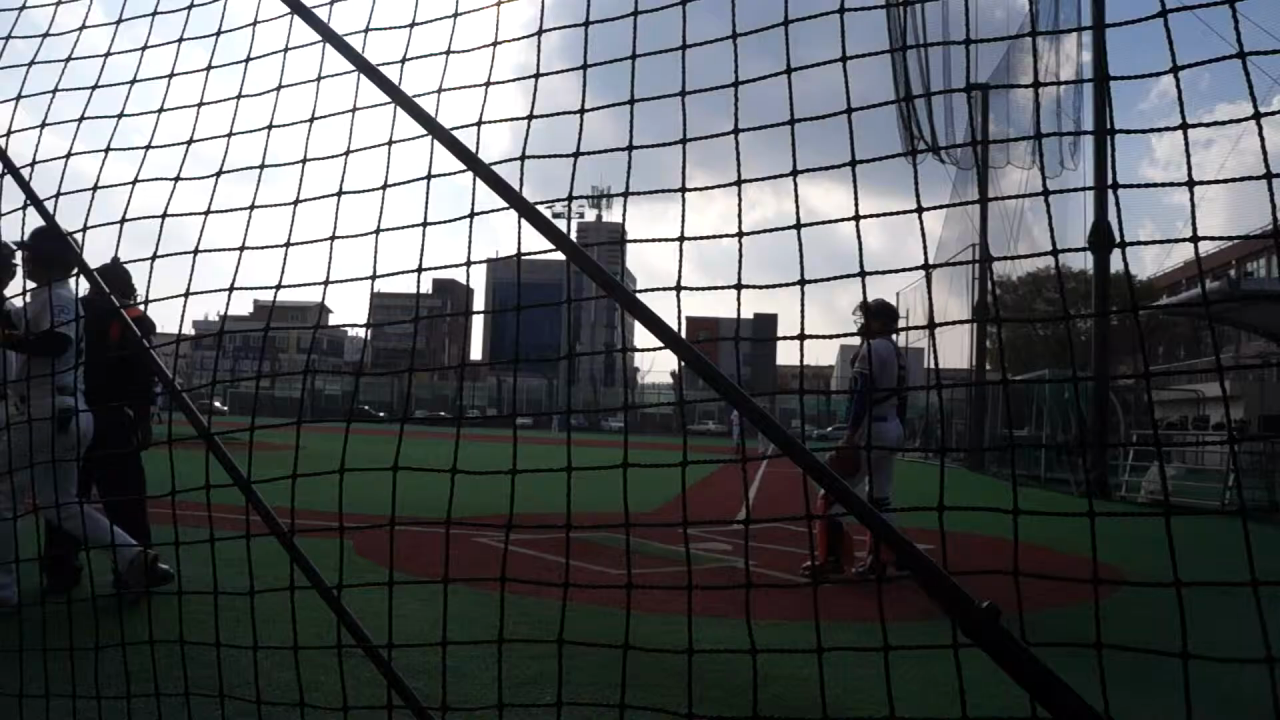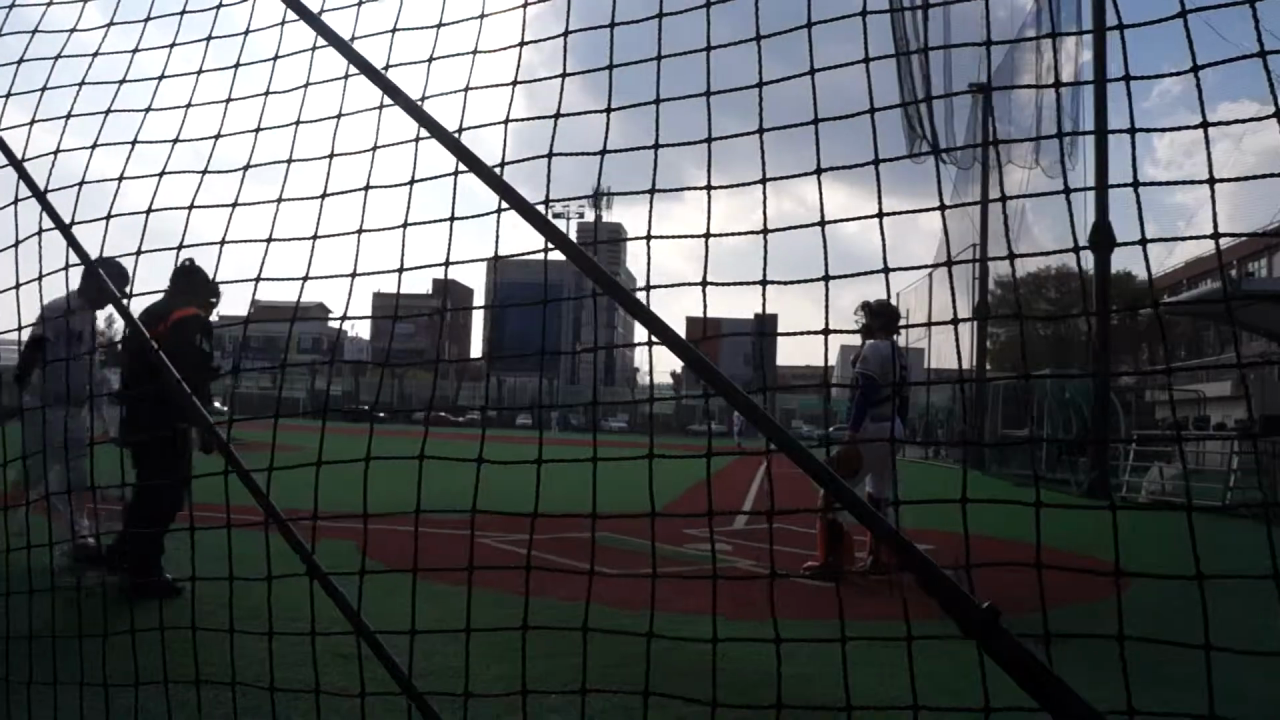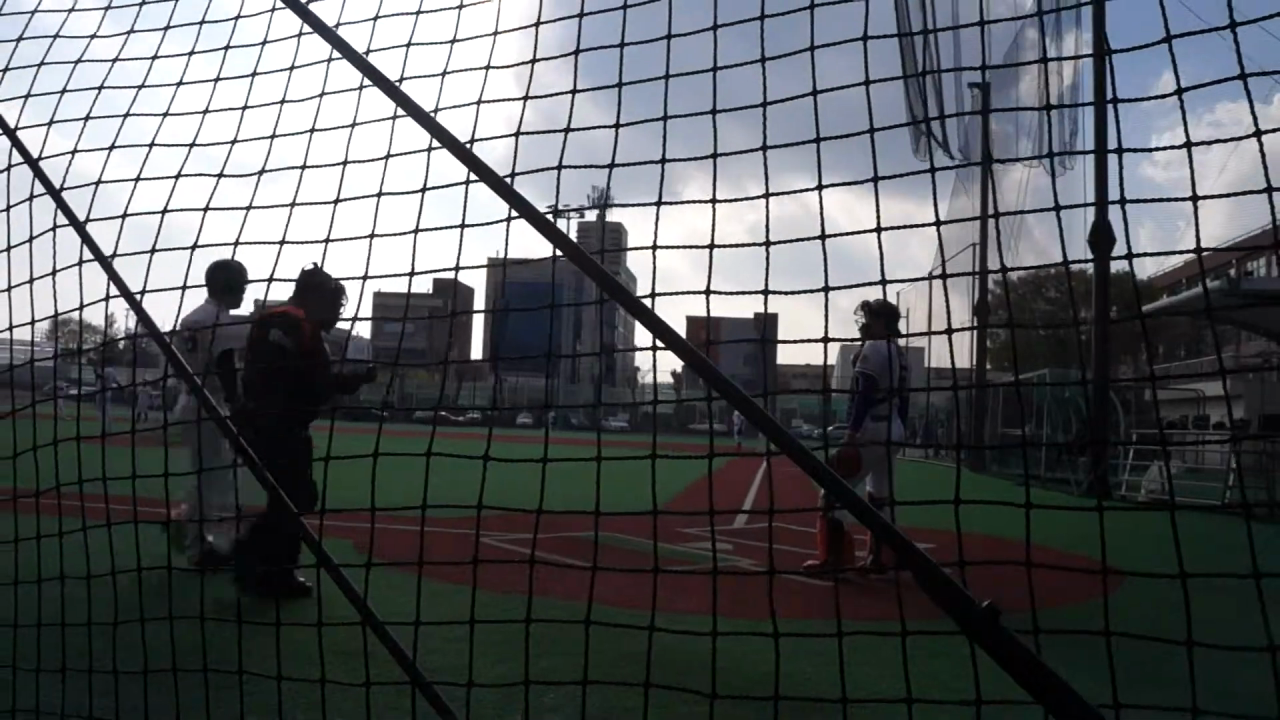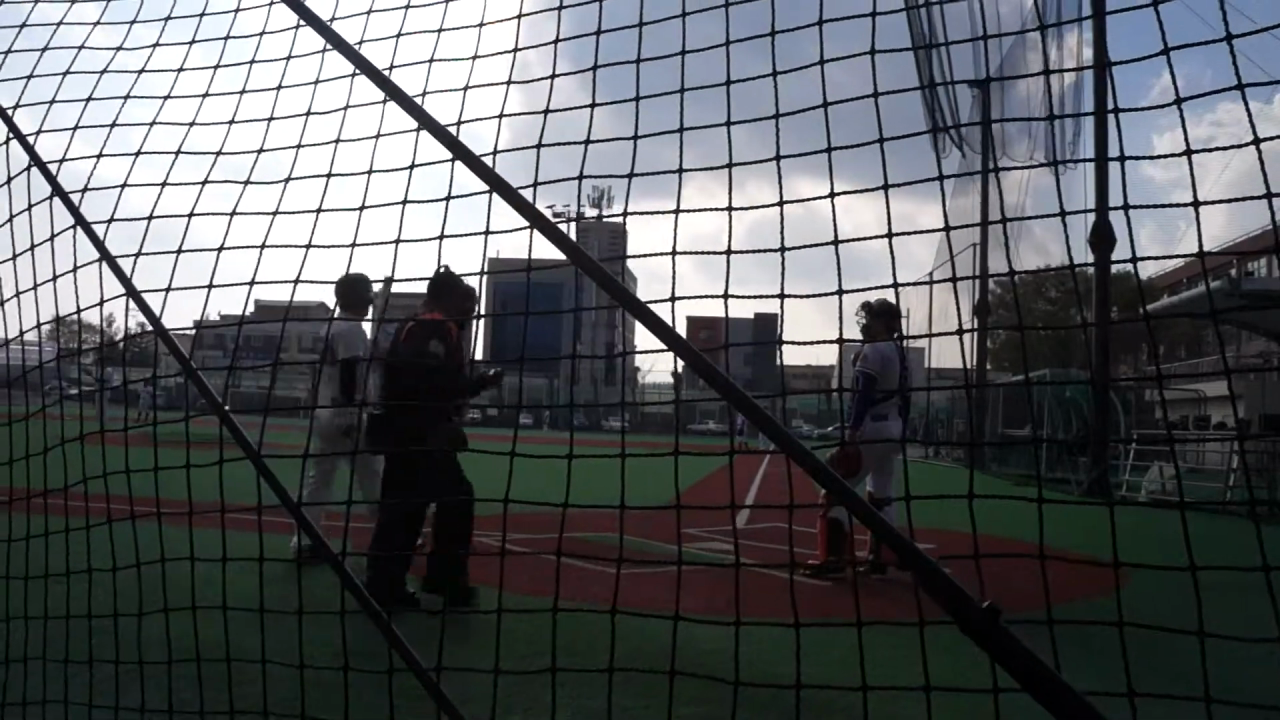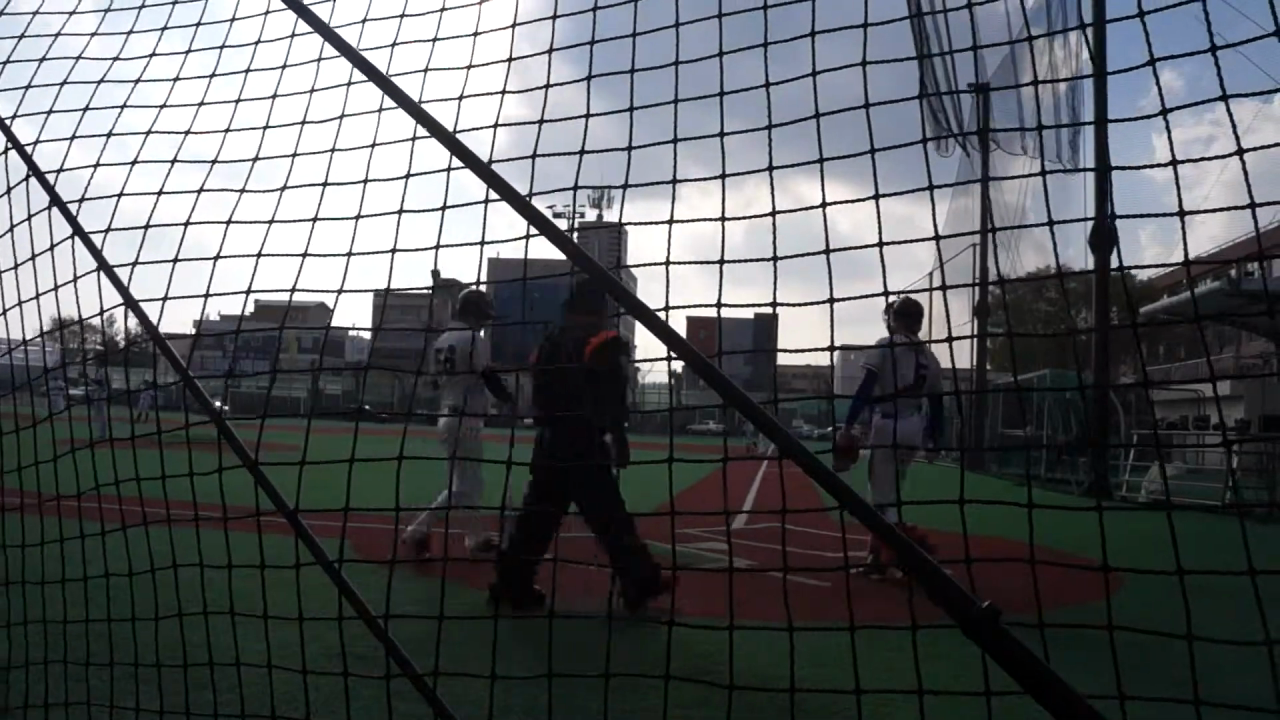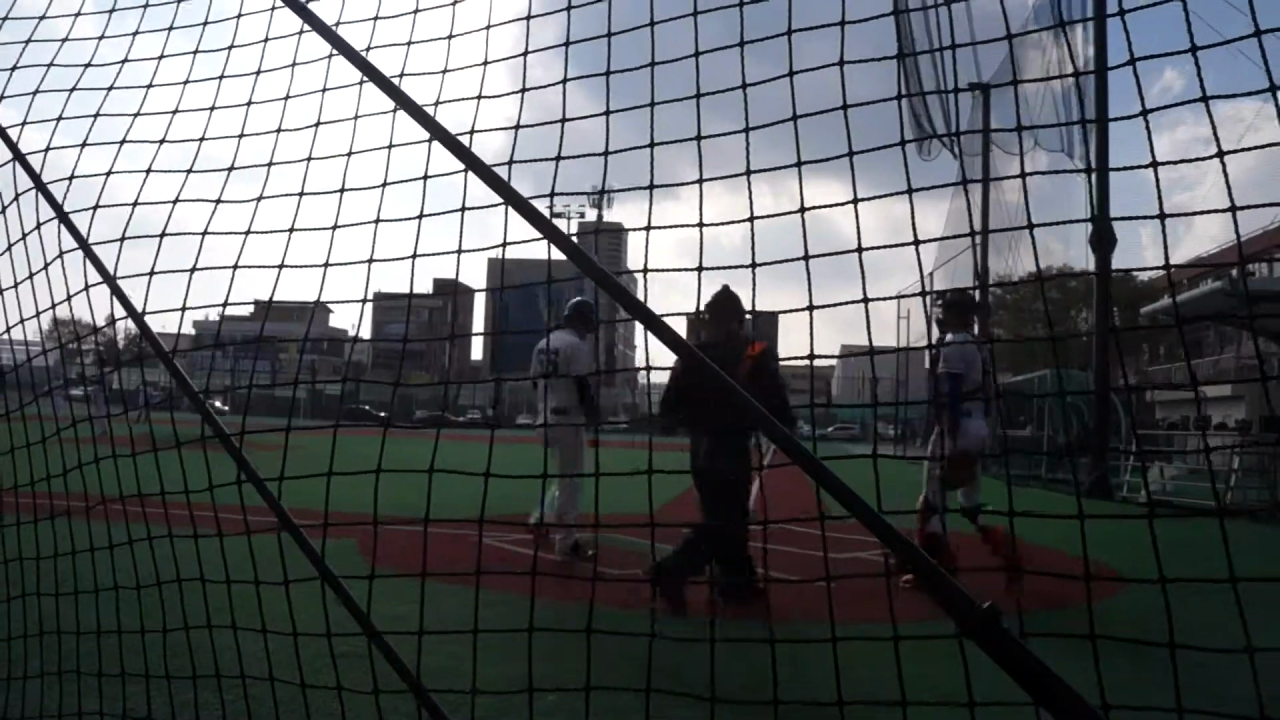
dt=0.7s
person 1, frame 1
right shoulder: (132, 320)
right elbow: (142, 377)
right wrist: (142, 422)
right hip: (111, 421)
right knee: (125, 496)
left ankle: (59, 572)
person 1, frame 2
left shoulder: (148, 315)
right shoulder: (192, 321)
right elbow: (194, 380)
right wrist: (205, 427)
left hip: (139, 418)
right hip: (167, 422)
left knee: (151, 493)
right knee: (161, 497)
left ankle: (128, 554)
right ankle: (143, 573)
person 1, frame 3
left shoulder: (305, 329)
right shoulder: (284, 322)
left elbow: (318, 383)
right elbow: (263, 375)
left wrist: (357, 378)
right wrist: (262, 420)
left hip: (287, 430)
right hip: (275, 429)
left knee: (287, 499)
right knee: (296, 497)
left ankle: (272, 574)
right ankle: (263, 571)
person 1, frame 4
left shoulder: (427, 328)
right shoulder: (434, 328)
right elbow: (426, 384)
left wrist: (481, 382)
right wrist: (447, 426)
left hip: (419, 435)
right hip: (413, 434)
left knee: (457, 495)
right knee: (404, 508)
left ankle: (446, 576)
right ankle: (384, 585)
person 1, frame 5
left shoulder: (550, 343)
right shoulder: (607, 343)
left elbow: (539, 394)
right elbow: (612, 395)
right wrist: (618, 438)
left hip: (549, 442)
right hip: (585, 443)
left knee: (539, 514)
right knee: (611, 516)
left ankle: (513, 582)
right ankle: (640, 581)
person 1, frame 6
right shoulder: (755, 354)
left elbow: (671, 406)
right elbow: (775, 403)
left wrist: (694, 419)
left hip: (701, 447)
right hip: (732, 447)
left knee: (731, 516)
right knee: (723, 520)
left ankle: (738, 582)
right ankle: (672, 572)
person 2, frame 1
left shoulder: (53, 297)
right shoulder: (51, 296)
left elbow: (58, 343)
left hip: (47, 414)
right hip: (63, 413)
right knee: (63, 505)
person 2, frame 2
left shoulder: (88, 316)
right shoulder: (58, 310)
right elbow: (33, 352)
left wrist: (87, 403)
right wrist: (20, 393)
left hip: (77, 409)
right hip: (49, 406)
left knee: (77, 477)
right knee: (35, 477)
left ankle: (79, 540)
person 2, frame 3
left shoulder: (190, 318)
right shoulder: (223, 319)
right elbow: (226, 367)
right wrist: (235, 405)
left hip: (190, 403)
left knee: (211, 475)
right knee: (213, 478)
left ankle: (183, 519)
right ankle: (202, 548)
person 2, frame 4
left shoulder: (331, 328)
right shoulder: (352, 330)
right elbow: (349, 373)
right wrist: (352, 414)
left hip: (324, 412)
right hip: (346, 413)
left knee: (318, 480)
right knee: (372, 477)
left ankle: (303, 542)
person 2, frame 5
left shoulder: (440, 342)
right shoulder: (473, 339)
left elbow: (437, 381)
right elbow: (488, 378)
right wrist: (513, 404)
left hip: (447, 419)
right hip: (465, 421)
left knee: (466, 483)
right knee: (463, 487)
left ankle: (477, 539)
right ankle: (418, 533)
person 2, frame 6
left shoulder: (543, 344)
right shoulder: (576, 345)
right elbow: (583, 388)
right wrist: (594, 424)
left hip: (545, 420)
right hip: (566, 420)
left knee: (562, 479)
right knee: (570, 482)
left ankle: (542, 520)
right ankle: (566, 542)
person 3, frame 1
left shoulder: (872, 347)
right shoulder: (897, 353)
left elbow: (862, 395)
right elbow: (901, 398)
left wrist: (849, 436)
left hip: (871, 429)
right hip: (892, 430)
right knee: (880, 497)
left ankle: (832, 559)
right ankle: (877, 559)
person 3, frame 2
left shoulder: (873, 348)
right shoulder: (899, 353)
left elbow: (864, 395)
right elbow: (903, 399)
left wrist: (851, 436)
left hip: (873, 430)
right hip: (893, 430)
right knee: (881, 497)
left ankle: (833, 560)
right ankle: (879, 559)
person 3, frame 3
left shoulder: (873, 348)
right shoulder: (899, 354)
left elbow: (864, 395)
right elbow: (903, 400)
left wrist: (851, 434)
left hip: (872, 429)
right hip: (893, 430)
right knee: (881, 496)
left ankle: (833, 558)
right ankle: (878, 558)
person 3, frame 4
left shoulder: (873, 349)
right shoulder: (900, 354)
left elbow: (864, 395)
right elbow: (905, 399)
left wrist: (851, 433)
left hip: (872, 429)
right hip: (894, 429)
right knee: (882, 497)
left ankle: (834, 558)
right ankle: (879, 558)
person 3, frame 5
left shoulder: (886, 346)
right shoulder: (929, 357)
left elbow: (865, 389)
right elbow: (936, 404)
left wrist: (848, 425)
right wrist: (933, 442)
left hip: (889, 427)
right hip: (915, 429)
left knee: (882, 499)
right knee: (885, 496)
right ankle: (878, 559)
person 3, frame 6
left shoulder: (952, 345)
right shoulder: (979, 347)
left elbow: (952, 395)
left wrist: (951, 440)
left hip: (956, 427)
right hip: (978, 426)
left knee: (932, 502)
right knee: (972, 503)
right ankle: (1008, 558)
